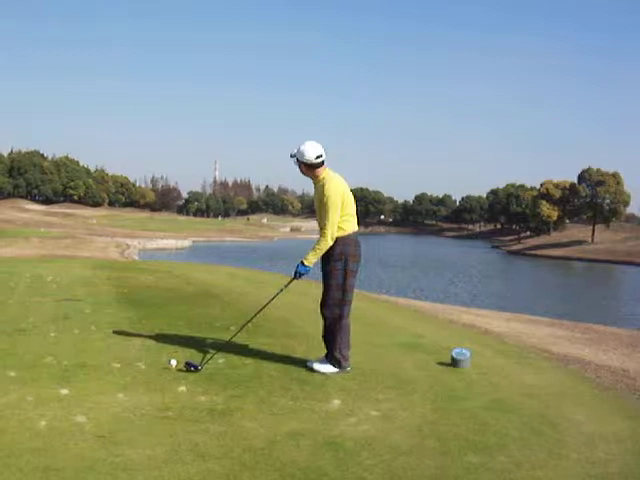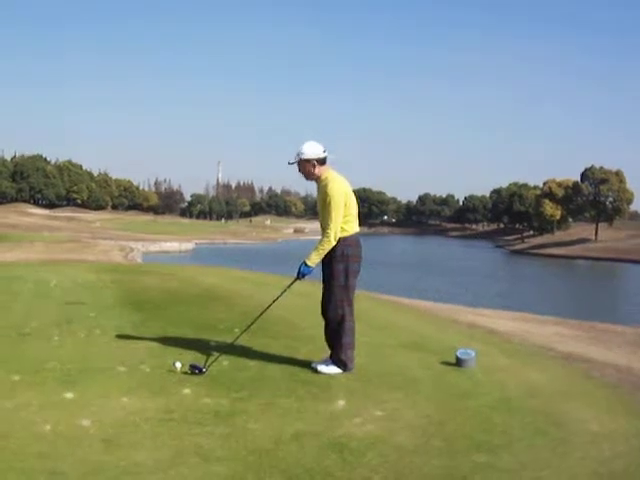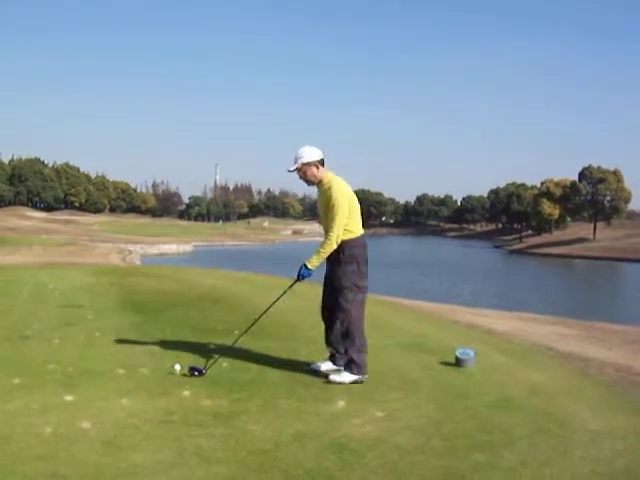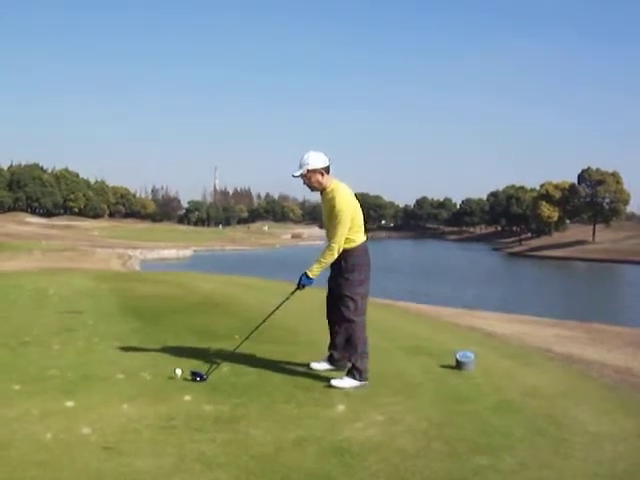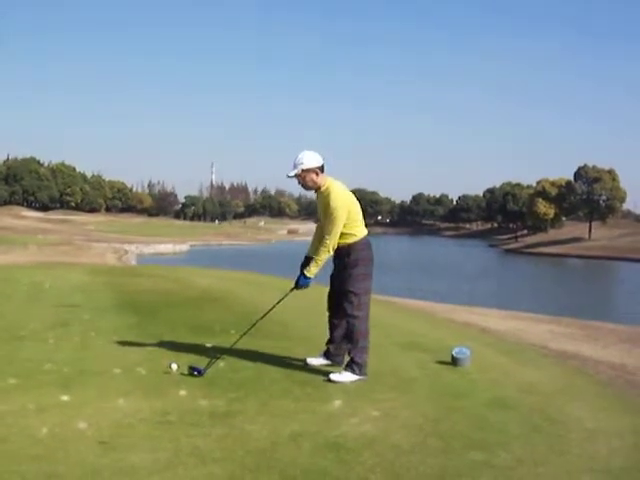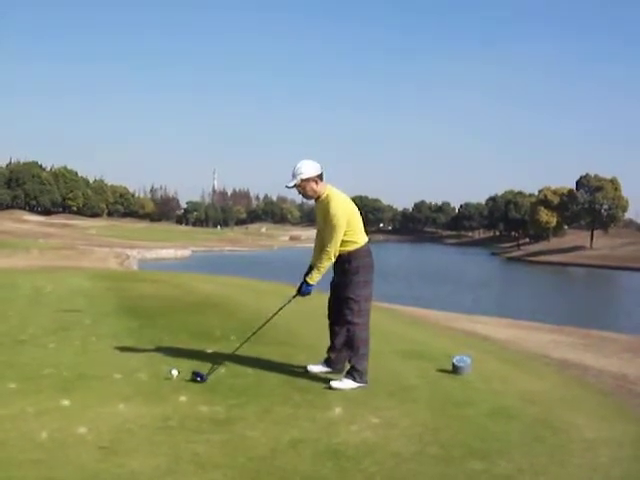
dt=0.7s
person 1, frame 1
left shoulder: (331, 187)
right shoulder: (323, 182)
left elbow: (328, 234)
left wrist: (307, 261)
right wrist: (311, 259)
left hip: (343, 248)
right hip: (335, 246)
left knee: (336, 305)
right knee: (329, 304)
left ankle: (339, 360)
right ankle: (332, 355)
person 1, frame 2
left shoulder: (333, 187)
right shoulder: (325, 183)
left elbow: (331, 234)
left wrist: (310, 262)
right wrist: (315, 259)
left hip: (344, 248)
right hip: (336, 248)
left knee: (340, 307)
right knee: (330, 307)
left ankle: (343, 361)
right ankle: (336, 356)
person 1, frame 3
left shoulder: (336, 189)
right shoulder: (323, 187)
left elbow: (334, 236)
left wrist: (311, 263)
right wrist: (316, 261)
left hip: (351, 252)
right hip: (338, 252)
left knee: (348, 309)
right knee: (330, 309)
left ankle: (356, 367)
right ankle: (338, 358)
person 1, frame 4
left shoulder: (340, 198)
right shoulder: (328, 193)
left elbow: (335, 246)
left wrist: (311, 273)
left hip: (353, 259)
right hip: (341, 258)
left knee: (351, 316)
right knee: (335, 312)
left ankle: (358, 373)
right ankle: (337, 358)
person 1, frame 5
left shoulder: (336, 197)
right shoulder: (322, 192)
left elbow: (329, 243)
right elbow: (321, 229)
left wrist: (309, 273)
right wrist: (308, 257)
left hip: (356, 253)
right hip: (343, 253)
left knee: (353, 310)
right knee: (336, 306)
left ankle: (357, 367)
right ankle: (334, 353)
person 1, frame 6
left shoulder: (336, 205)
right shoulder: (320, 201)
left elbow: (330, 250)
right elbow: (321, 237)
left wrist: (311, 280)
right wrist: (311, 268)
left hip: (357, 260)
right hip: (343, 260)
left knee: (354, 316)
right knee: (336, 313)
left ankle: (358, 374)
right ankle: (335, 361)
